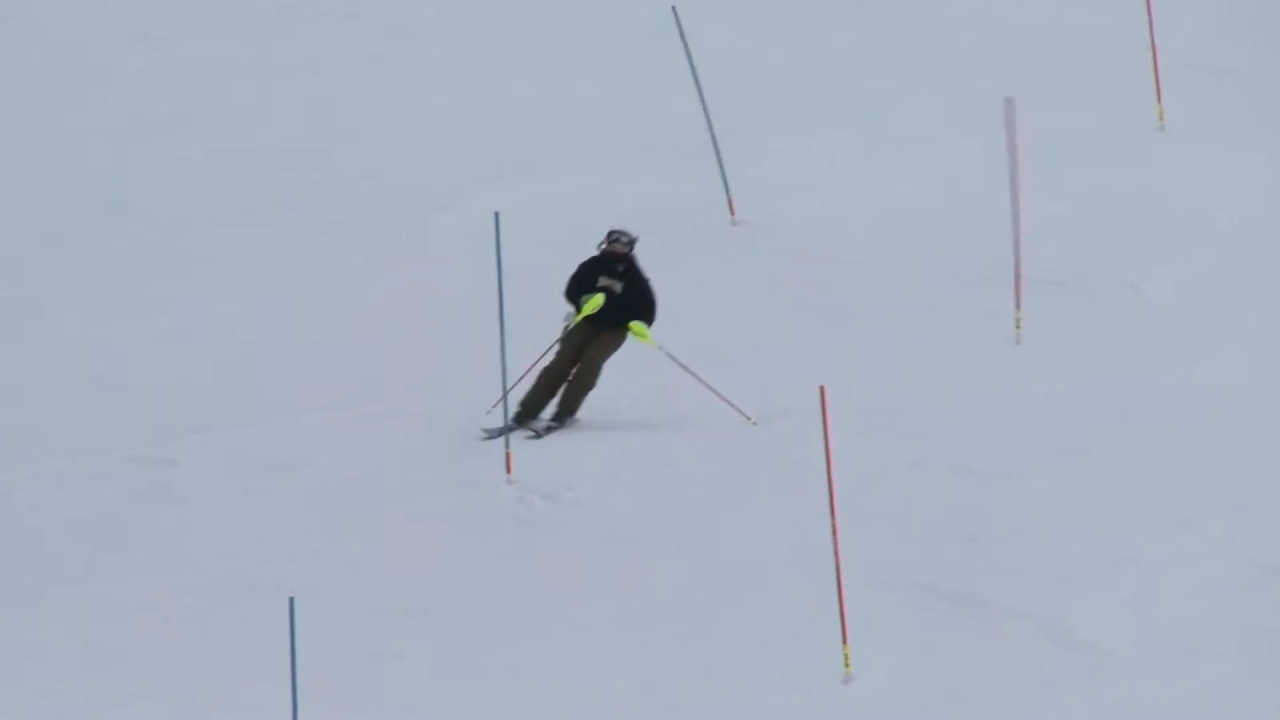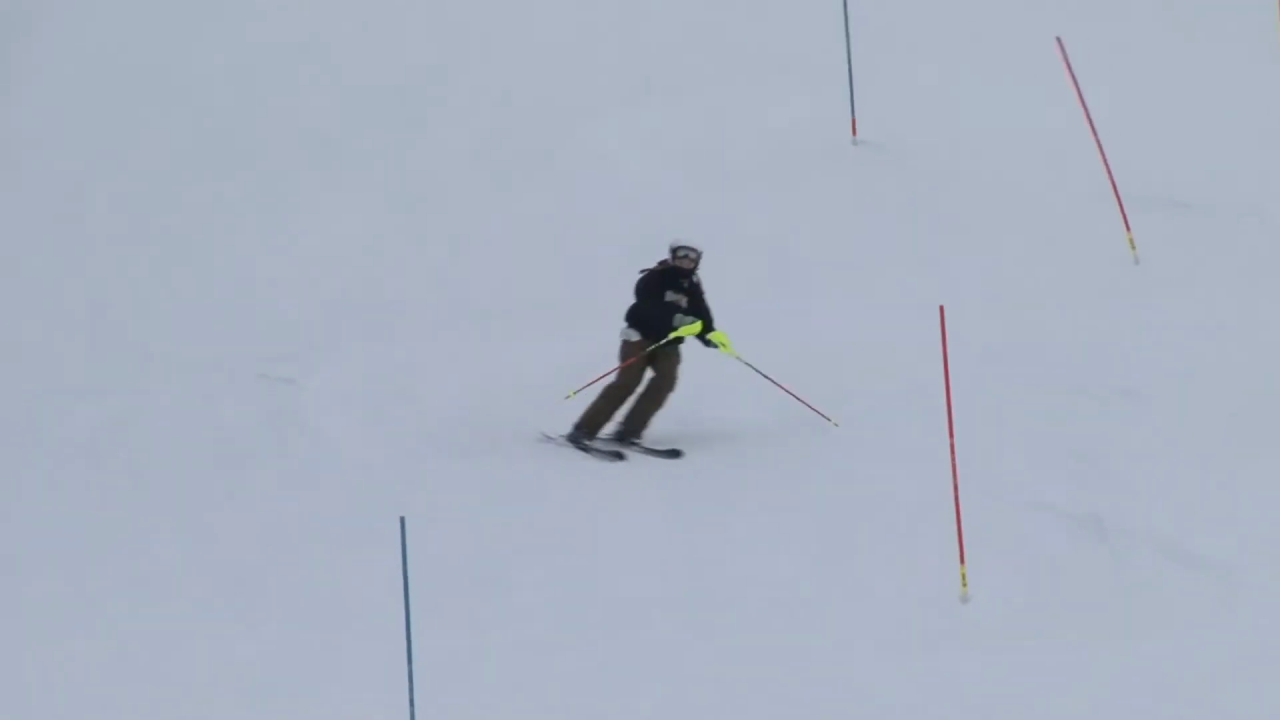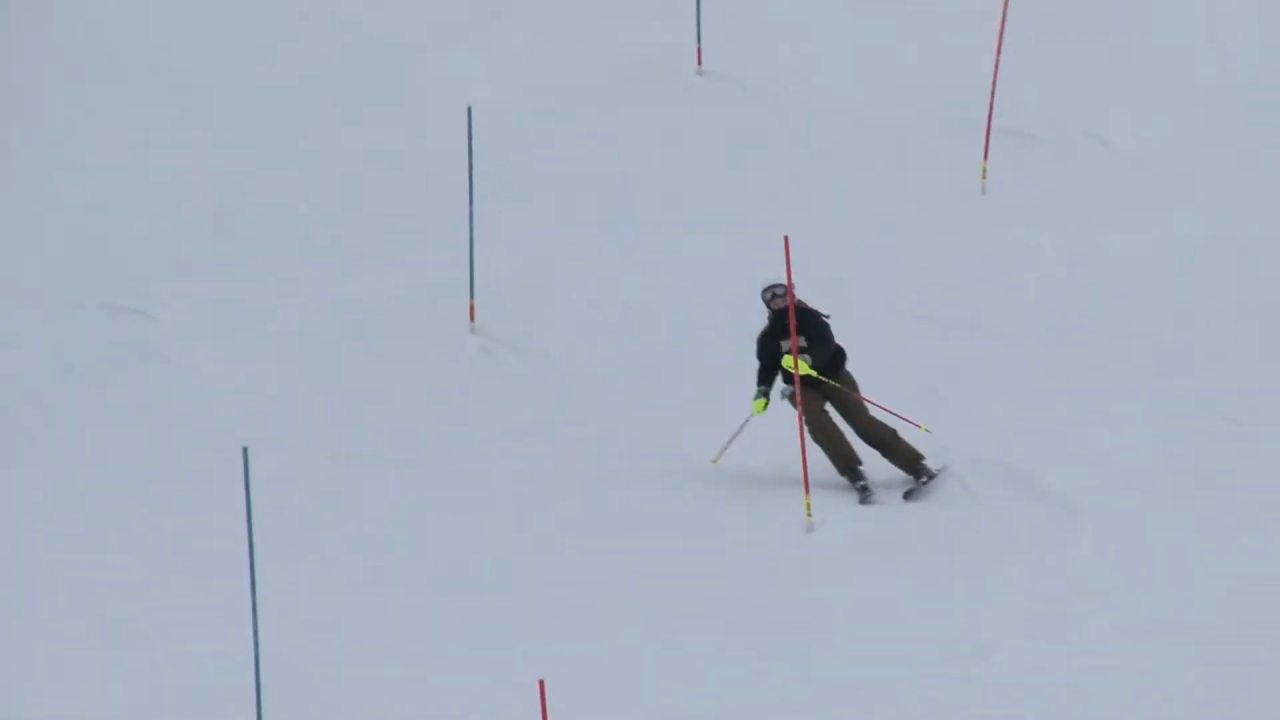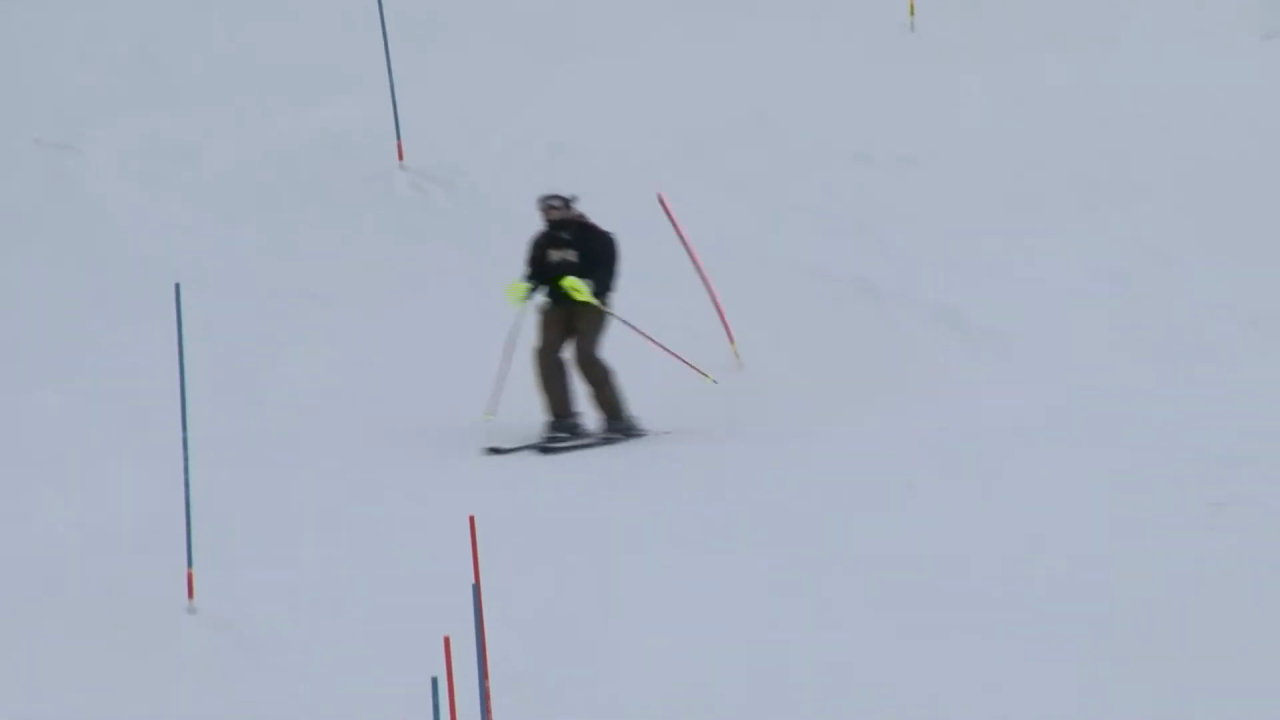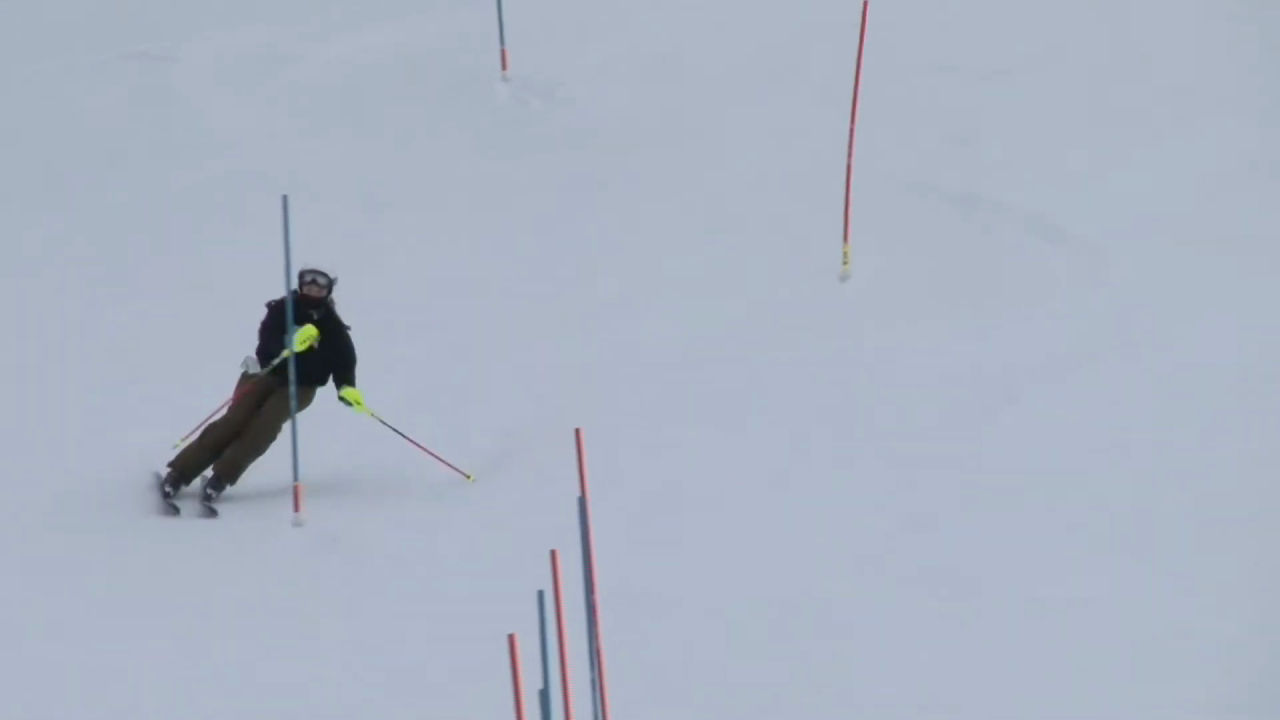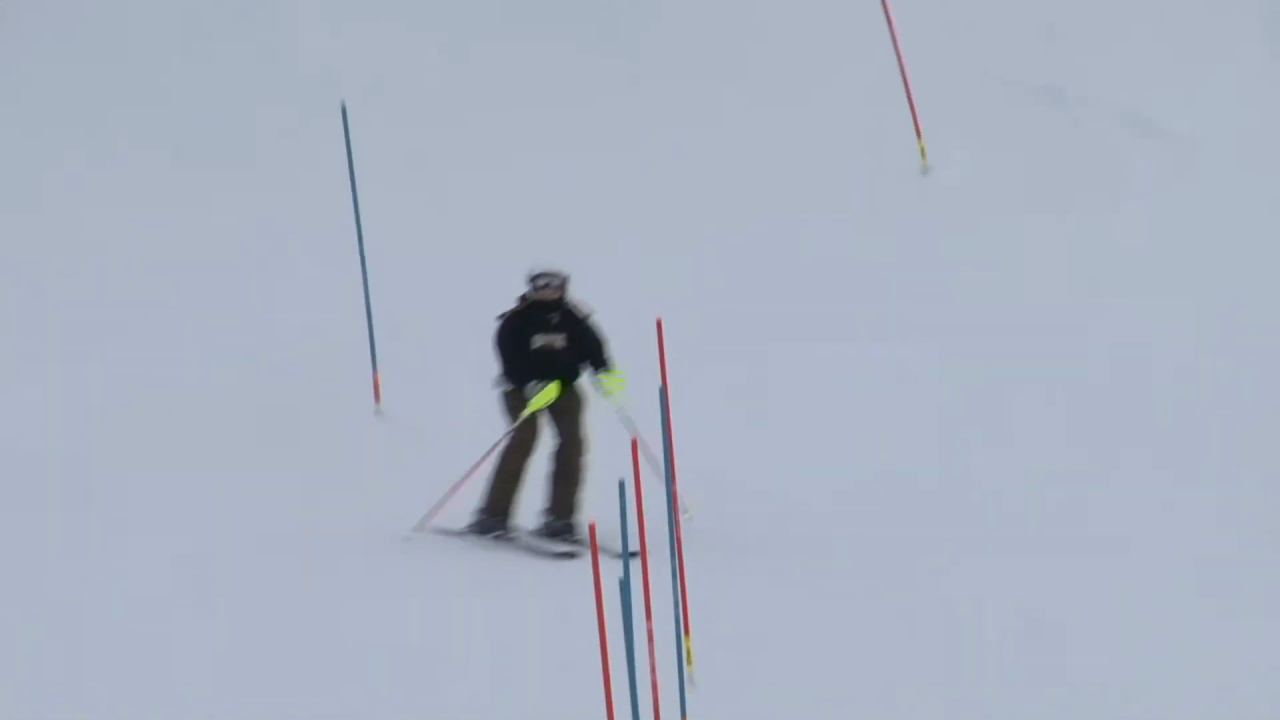
dt=0.7s
person 1, frame 1
left shoulder: (635, 276)
right shoulder: (595, 264)
left elbow: (647, 306)
right elbow: (572, 290)
left wrist: (640, 323)
right wrist: (583, 300)
left hip: (614, 330)
right hip: (586, 323)
left knee: (591, 361)
right knee: (562, 362)
left ankle: (563, 414)
right ankle: (525, 413)
person 1, frame 2
left shoulder: (693, 290)
right shoulder: (654, 278)
left elbow: (704, 329)
right elbow: (648, 305)
left wrist: (714, 336)
right wrist: (676, 320)
left hip: (669, 344)
right hip: (640, 336)
left knee: (666, 378)
right knee: (627, 381)
left ankle: (629, 430)
right ankle: (584, 430)
person 1, frame 3
left shoulder: (811, 320)
right shoulder: (769, 336)
left elbow: (824, 348)
right elbow: (766, 367)
left wrist: (806, 359)
right wrist: (762, 392)
left hip: (833, 377)
right hip: (802, 387)
left knee: (862, 421)
right knee: (816, 419)
left ankle: (916, 465)
right ankle: (854, 471)
person 1, frame 4
left shoulder: (592, 237)
right shoulder: (544, 241)
left elbow: (606, 267)
right elbow: (537, 274)
left wrist: (588, 284)
right wrist: (526, 286)
left hip: (590, 303)
right hip: (558, 305)
left knee: (585, 353)
right knee: (547, 350)
left ankle: (617, 419)
right ankle: (564, 420)
person 1, frame 5
left shoulder: (332, 326)
right shoulder: (283, 310)
left elbow: (343, 363)
right elbow: (268, 337)
left wrist: (346, 388)
right wrist: (291, 339)
left hip: (301, 387)
right hip: (267, 374)
left knee: (267, 424)
right knee: (234, 422)
left ankle: (220, 479)
right ankle: (178, 474)
person 1, frame 6
left shoulder: (572, 320)
right shoulder: (516, 322)
left elbow: (594, 351)
right elbow: (511, 363)
left wrist: (605, 374)
right wrist: (532, 386)
left hip: (564, 389)
right hip: (522, 389)
left knee: (572, 439)
right knee: (523, 440)
left ankle: (560, 520)
right ankle: (492, 516)
